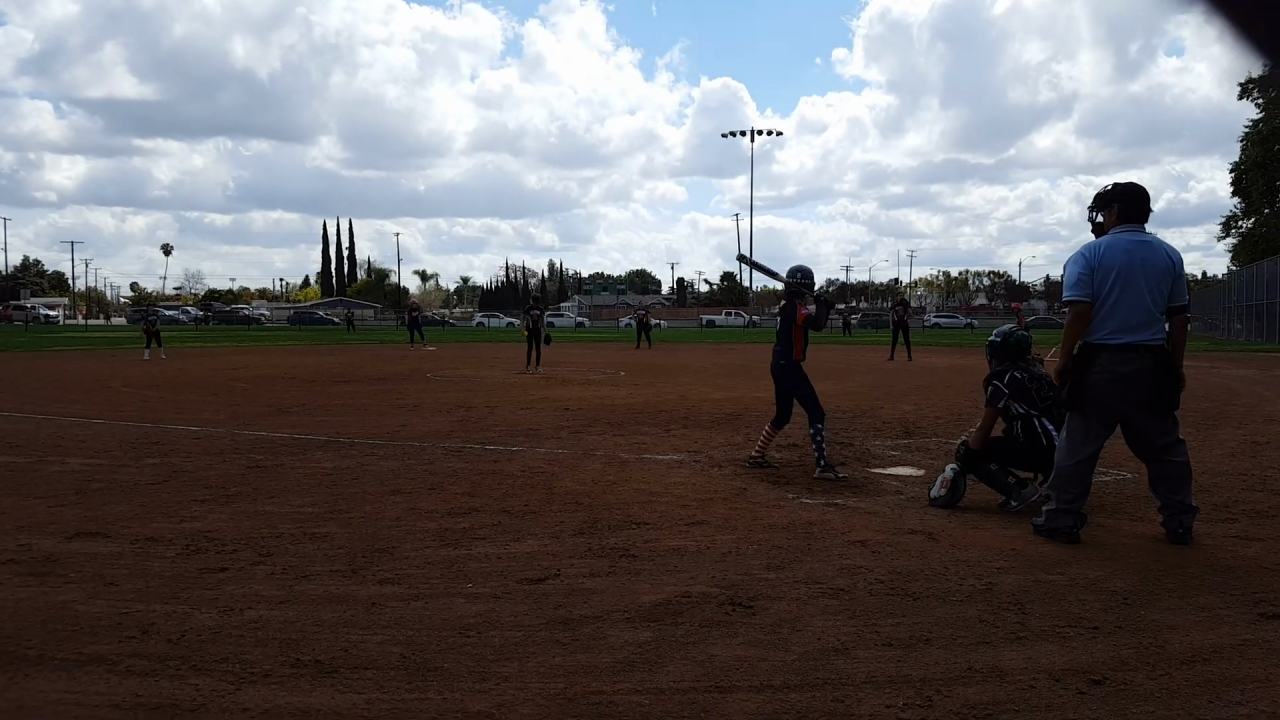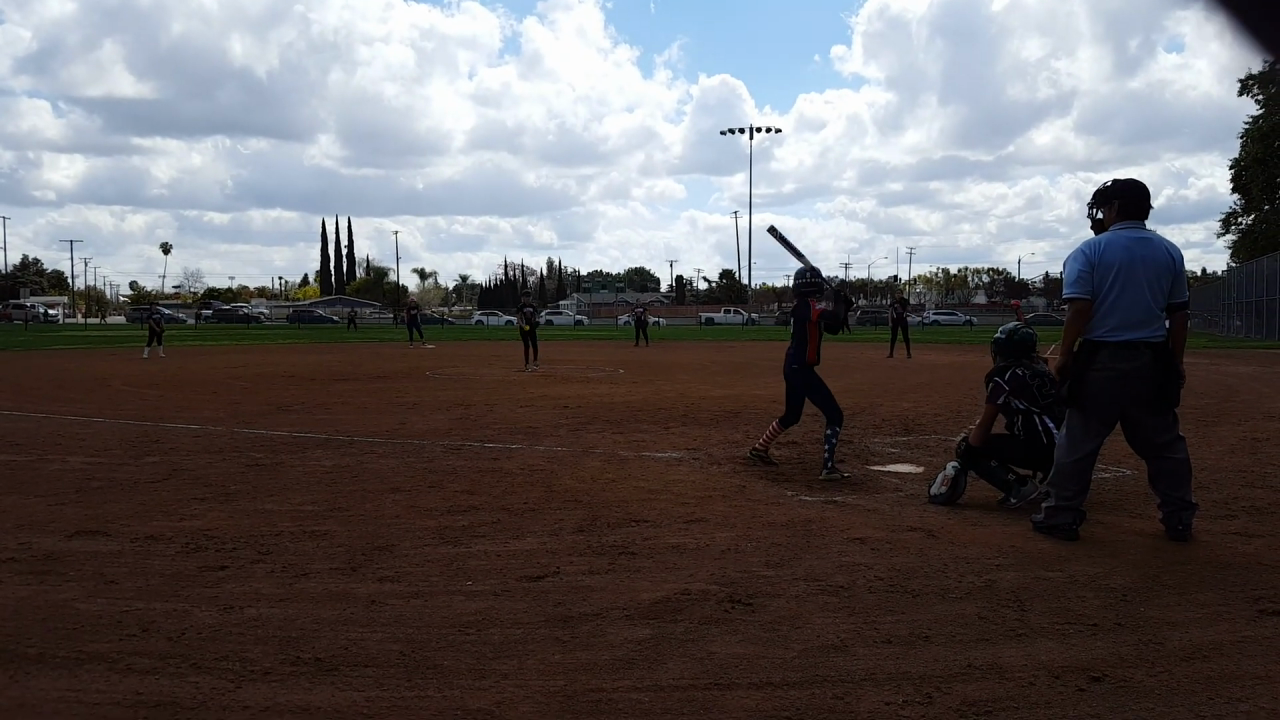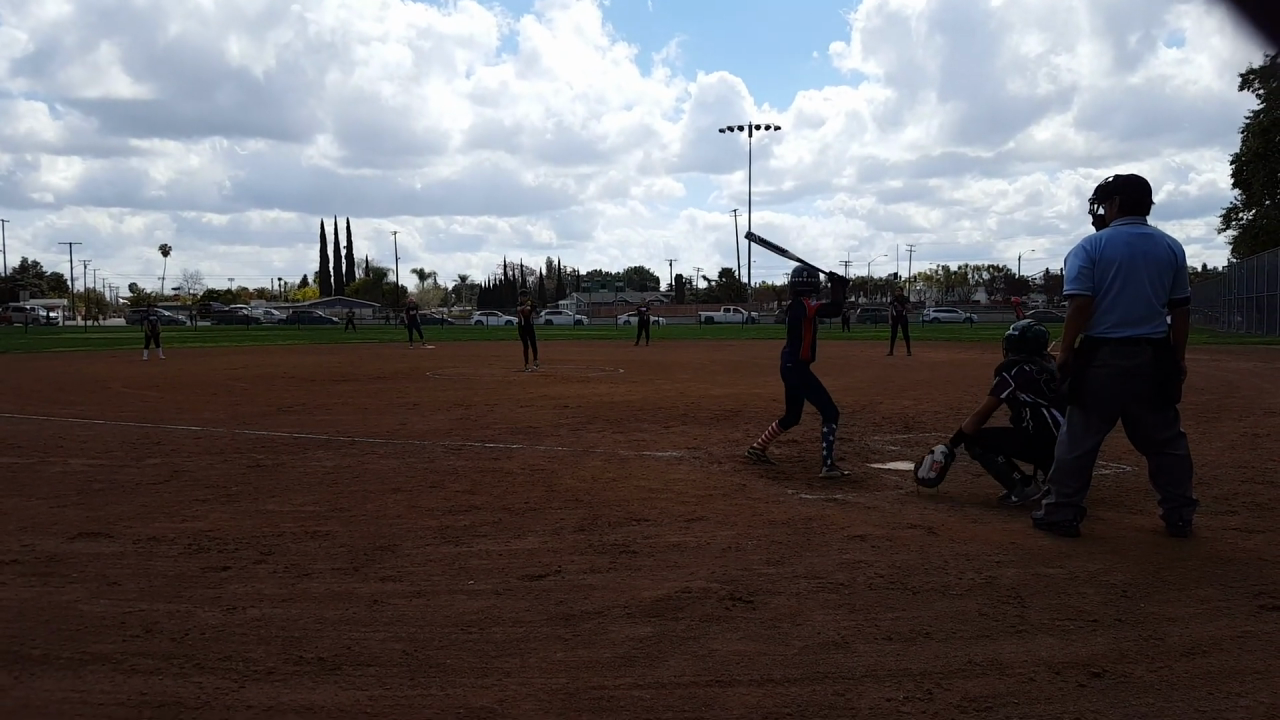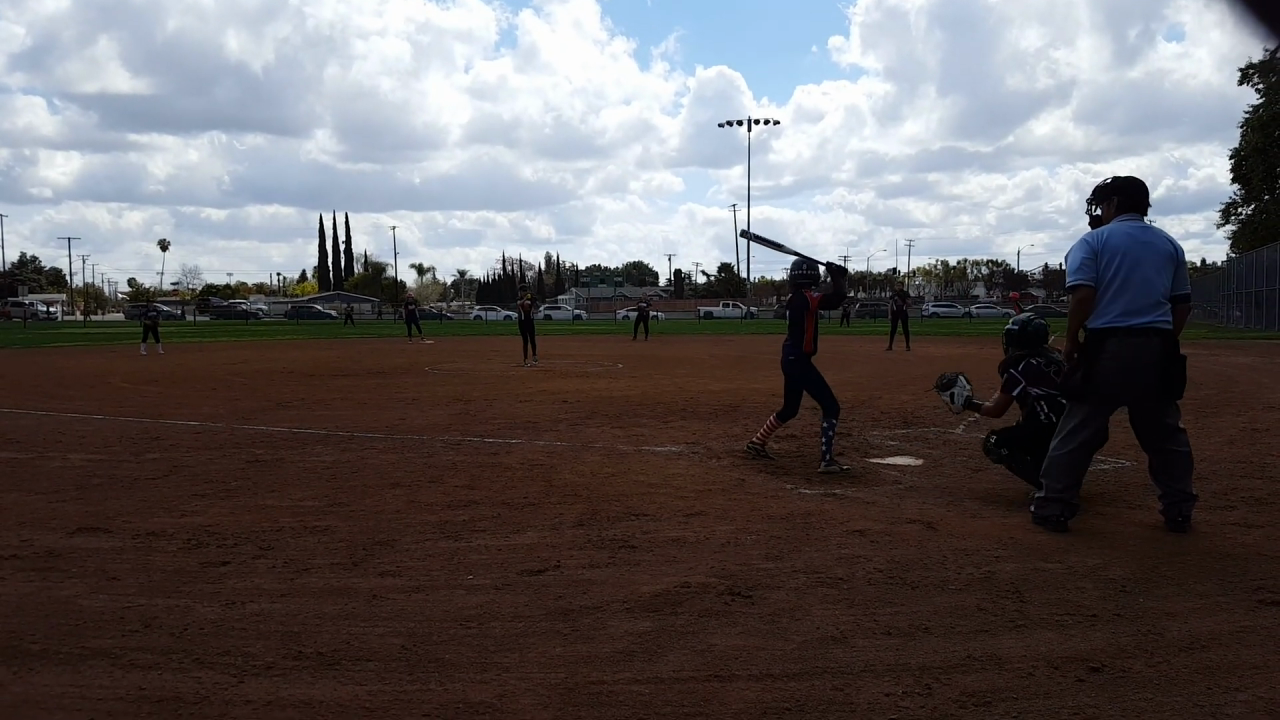
dt=0.5s
person 1, frame 1
left shoulder: (1091, 253)
right shoulder: (1170, 255)
left elbow: (1079, 312)
right elbow: (1178, 317)
left wrist: (1065, 358)
right wrist: (1176, 365)
left hip: (1100, 363)
right hip: (1151, 364)
left knee: (1078, 443)
right knee: (1164, 445)
left ankle: (1062, 519)
right ankle: (1180, 522)
person 1, frame 2
left shoulder: (1091, 249)
right shoulder: (1170, 252)
left elbow: (1079, 309)
right elbow: (1179, 314)
left wrist: (1065, 356)
right wrist: (1176, 361)
left hip: (1100, 361)
right hip: (1152, 361)
left knee: (1078, 440)
right knee: (1164, 442)
left ankle: (1062, 516)
right ankle: (1179, 519)
person 1, frame 3
left shoulder: (1091, 246)
right shoulder: (1171, 247)
left elbow: (1080, 305)
right elbow: (1180, 310)
left wrist: (1066, 351)
right wrist: (1178, 357)
left hip: (1102, 357)
right hip: (1154, 357)
left knee: (1080, 437)
right knee: (1165, 439)
left ankle: (1062, 512)
right ankle: (1179, 515)
person 1, frame 4
left shoulder: (1094, 240)
right shoulder: (1170, 244)
left elbow: (1082, 296)
right elbow: (1182, 305)
left wrist: (1072, 341)
left hip: (1106, 348)
right hip: (1157, 349)
left knee: (1077, 430)
right knee: (1166, 432)
left ankle: (1053, 506)
right ankle: (1179, 510)
person 2, frame 1
left shoulder: (788, 305)
right shoulder: (795, 307)
left elbow: (815, 324)
right elbow: (817, 325)
left wrist: (825, 308)
right wrist: (821, 305)
left hip: (780, 365)
right hip: (789, 366)
left knee: (782, 415)
right knee: (815, 413)
left ankle: (757, 455)
right ankle: (822, 465)
person 2, frame 2
left shoulder: (804, 307)
right shoulder: (808, 306)
left elbow: (833, 328)
right elbow: (835, 319)
left wrist: (843, 307)
right wrist: (839, 303)
left hip: (794, 368)
right hip: (802, 369)
left knee: (791, 416)
right knee: (835, 415)
left ankle: (760, 449)
right ankle: (828, 468)
person 2, frame 3
left shoulder: (799, 305)
right shoulder: (803, 305)
left elbow: (833, 309)
right elbow: (835, 309)
left wrist: (840, 288)
right wrist: (835, 285)
left hip: (791, 366)
right hip: (797, 368)
left knee: (791, 417)
right knee: (830, 412)
left ankle: (758, 448)
right ankle: (828, 465)
person 2, frame 4
left shoulder: (798, 298)
right shoulder: (805, 298)
left elbow: (834, 300)
right elbow: (838, 297)
left wrist: (840, 278)
right wrist: (835, 275)
left hip: (791, 359)
right hip: (799, 361)
left knee: (789, 409)
right knee: (831, 407)
left ankle: (757, 443)
right ankle: (827, 461)
person 3, frame 1
left shoulder: (1002, 378)
right shoulder: (1036, 371)
left elbow: (984, 431)
left wrist: (961, 465)
left hip: (1041, 451)
left knee: (968, 451)
left ankle: (1020, 490)
person 3, frame 2
left shoulder: (1003, 375)
right shoulder: (1040, 369)
left elbow: (984, 426)
left wrist: (961, 463)
left hip: (1039, 449)
left knee: (968, 447)
left ankle: (1020, 487)
person 3, frame 3
left shoulder: (1013, 370)
right shoulder: (1049, 367)
left elbow: (981, 415)
left wrist: (950, 446)
left hip: (1044, 439)
left knee: (974, 440)
left ankle: (1023, 487)
person 3, frame 4
left shoulder: (1019, 364)
right shoulder: (1054, 357)
left elbow: (997, 410)
left wrist: (969, 404)
left hip: (1054, 432)
left knee: (994, 443)
